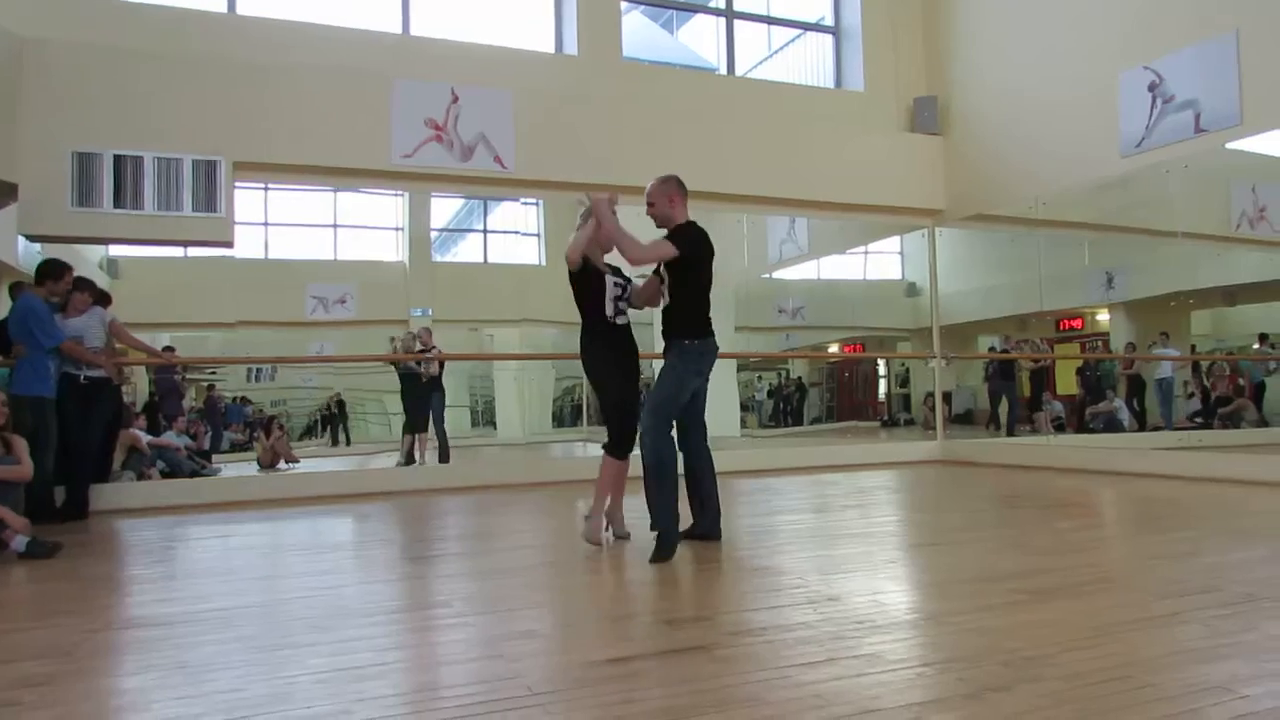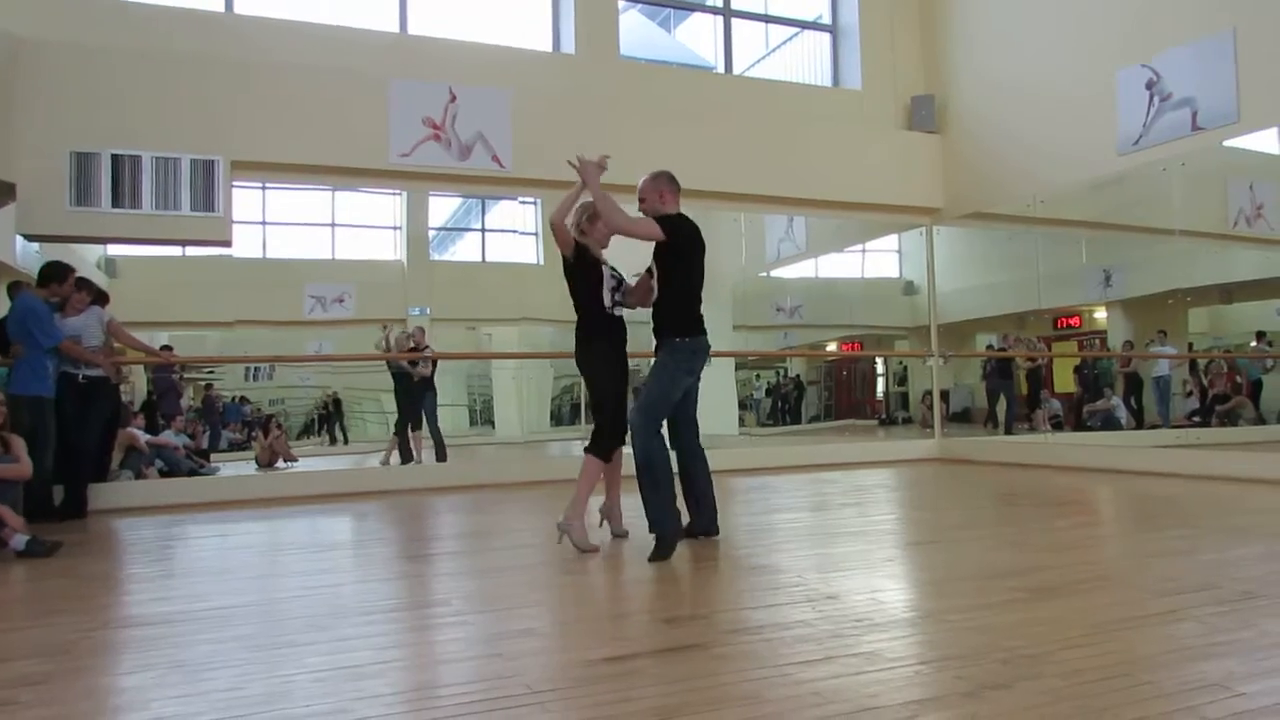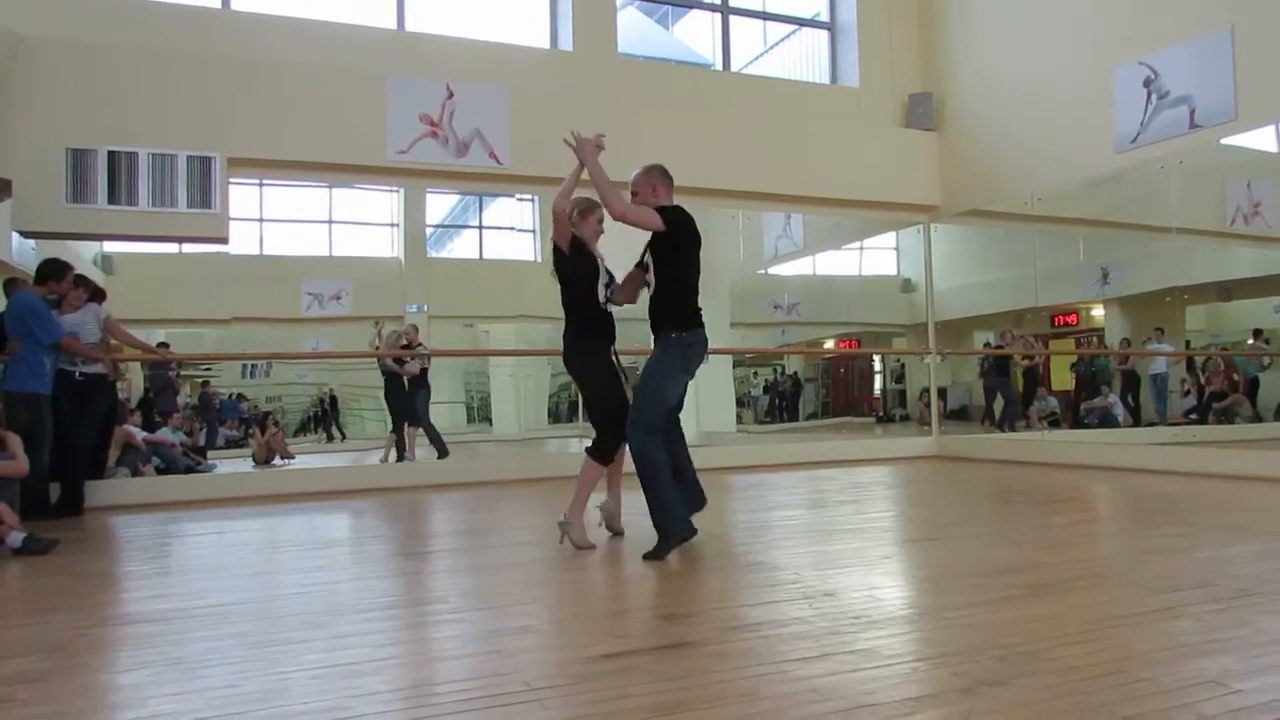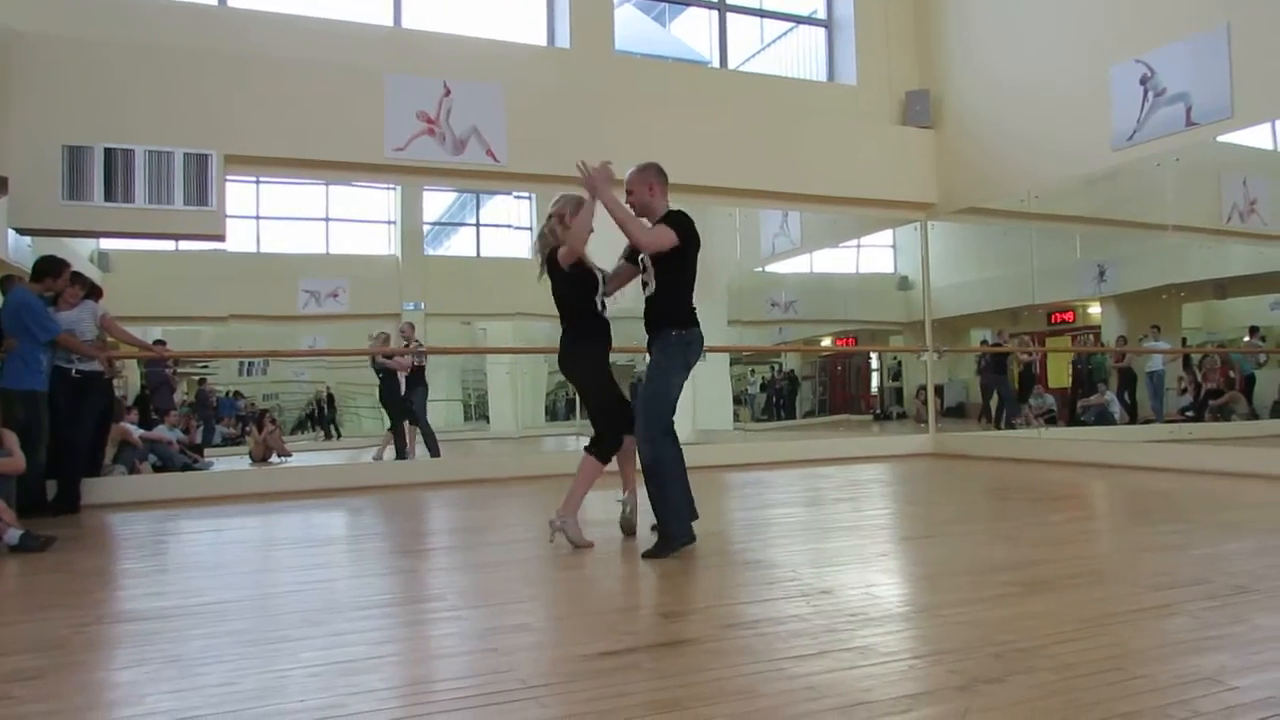
dt=0.2s
person 1, frame 1
left shoulder: (690, 236)
right shoulder: (676, 243)
left elbow: (636, 255)
right elbow: (646, 294)
left wrist: (605, 216)
left hip: (691, 347)
right hip: (686, 348)
left knee: (653, 423)
right knee: (691, 434)
left ankle: (666, 526)
right ankle: (707, 522)
person 1, frame 2
left shoulder: (679, 228)
right shoulder: (669, 241)
left elbow: (616, 223)
right elbow: (641, 294)
left wrist: (591, 179)
left hip: (682, 346)
right hip: (681, 346)
left knee: (643, 423)
right knee: (684, 433)
left ankle: (666, 526)
right ankle: (703, 519)
person 1, frame 3
left shoulder: (677, 221)
right shoulder: (659, 239)
left elbow: (617, 211)
right elbow: (625, 293)
left wrist: (589, 160)
left hip: (680, 340)
right hip: (676, 340)
left knee: (642, 428)
right knee: (663, 423)
left ankle: (673, 526)
right ankle: (688, 496)
person 1, frame 4
left shoulder: (680, 224)
right shoulder: (646, 242)
left elbow: (641, 236)
right elbow: (609, 284)
left wrist: (601, 191)
left hip: (677, 338)
right hip: (663, 339)
left knee: (651, 429)
right knee: (658, 426)
left ankle: (676, 528)
right ankle: (679, 512)
person 2, frame 1
left shoulder: (614, 271)
right shoulder: (582, 263)
left elbow: (645, 300)
right elbow: (571, 255)
right wrist: (595, 220)
left hip: (625, 353)
right hip: (600, 356)
left knee: (625, 432)
right knee: (622, 432)
left ankle: (615, 510)
right ankle: (596, 512)
person 2, frame 2
left shoulder: (608, 268)
right shoulder: (575, 255)
left elbow: (636, 299)
right elbow: (555, 220)
right wrist: (585, 182)
left hip: (614, 351)
right hip: (594, 351)
left knee: (615, 430)
right knee: (607, 431)
left ankle: (612, 508)
right ankle: (572, 517)
person 2, frame 3
left shoulder: (593, 260)
right shoulder: (568, 251)
right elbow: (559, 209)
right wrist: (581, 165)
left hip: (600, 351)
right hip: (584, 351)
left knee: (619, 425)
right knee: (610, 431)
left ankle: (612, 503)
right ankle: (573, 516)
person 2, frame 4
left shoulder: (578, 263)
right shoulder: (561, 258)
left elbow: (605, 285)
right elbow: (574, 242)
right wrist: (592, 195)
left hip: (592, 355)
right hip: (581, 356)
left knee: (623, 420)
right knee: (609, 432)
left ankle: (630, 500)
right ankle: (566, 514)
person 3, frame 1
left shoulder: (36, 303)
right shoulder: (33, 307)
left elbow: (56, 344)
right elbow: (66, 347)
right wrist: (101, 362)
left hip: (35, 388)
right hip: (34, 390)
left knee: (36, 453)
right knee: (41, 453)
left ankle: (39, 510)
right ankle: (39, 511)
person 3, frame 2
left shoulder: (33, 303)
right shoulder: (33, 307)
left elbow: (54, 344)
right elbow: (65, 347)
right wrist: (100, 361)
left hip: (32, 388)
right hip: (33, 390)
left knee: (35, 452)
right knee: (39, 452)
left ankle: (38, 509)
right ankle: (38, 510)
person 3, frame 3
left shoulder: (26, 298)
right shoulder: (31, 304)
left elbow: (54, 340)
right elbow: (66, 343)
right wrist: (100, 356)
left hip: (26, 384)
right hip: (29, 387)
left knee: (29, 448)
right knee: (36, 449)
left ankle: (33, 505)
right ankle: (34, 507)
person 3, frame 4
left shoulder: (22, 295)
right shoulder: (28, 302)
right elbow: (64, 339)
right wrist: (98, 354)
left hip: (22, 382)
right hip: (26, 384)
left knee: (25, 446)
right knee: (33, 446)
left ankle: (28, 503)
right ankle: (30, 505)
person 4, frame 1
left shoulder: (98, 314)
right shoulder: (55, 321)
left elbow: (126, 338)
right elbow: (47, 350)
left wrist: (158, 353)
right wrist: (21, 351)
left hip: (102, 386)
right hip: (70, 386)
left knee: (89, 443)
right knee: (72, 442)
left ankle: (75, 503)
right ankle: (76, 502)
person 4, frame 2
left shoulder: (97, 313)
right shoulder: (53, 321)
left elbow: (124, 337)
left wrist: (157, 352)
left hip: (100, 385)
right hip: (69, 385)
left knee: (88, 442)
right knee: (70, 441)
left ankle: (73, 502)
right ankle: (74, 501)
person 4, frame 3
left shoulder: (94, 311)
left elbow: (120, 334)
left wrist: (153, 349)
left hip: (97, 382)
right hip: (65, 382)
left knee: (85, 439)
right knee: (67, 438)
left ankle: (70, 499)
right ankle: (71, 498)
person 4, frame 4
left shoulder: (90, 308)
right shoulder: (47, 314)
left elbow: (117, 332)
left wrist: (149, 347)
left hip: (93, 380)
right hip: (62, 379)
left knee: (81, 437)
right knee: (63, 436)
left ankle: (67, 496)
right ankle: (67, 496)
